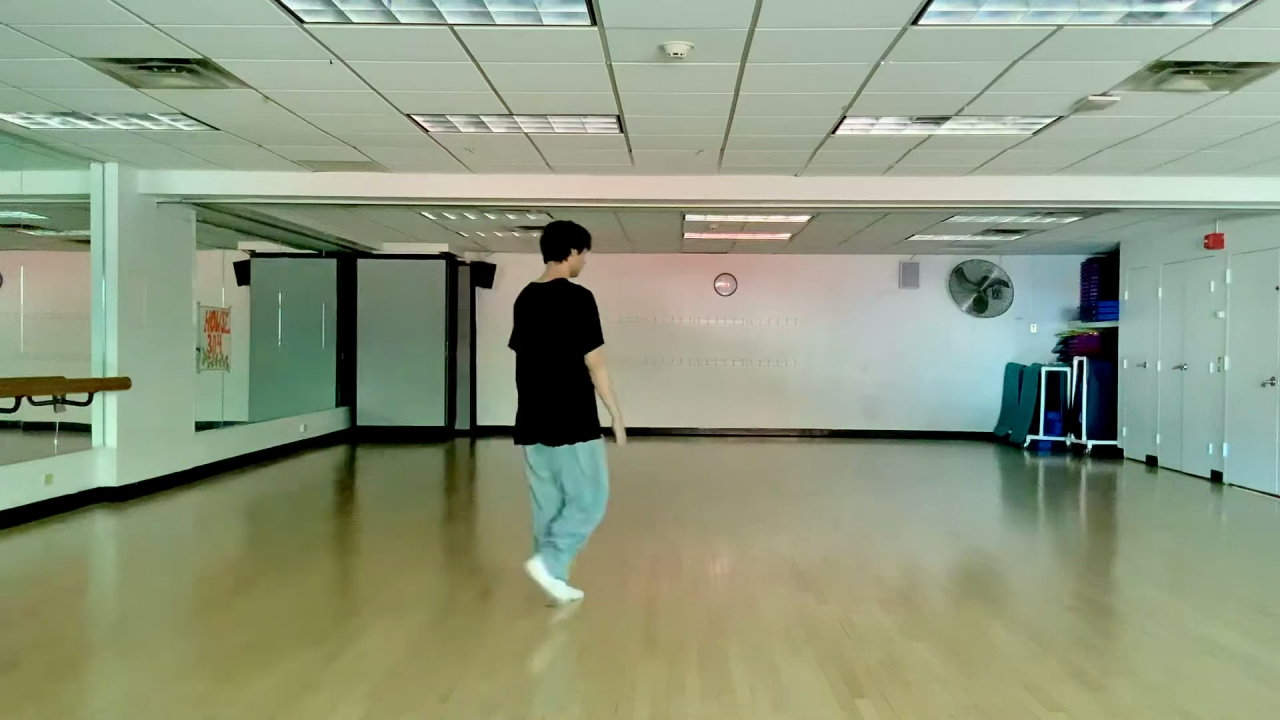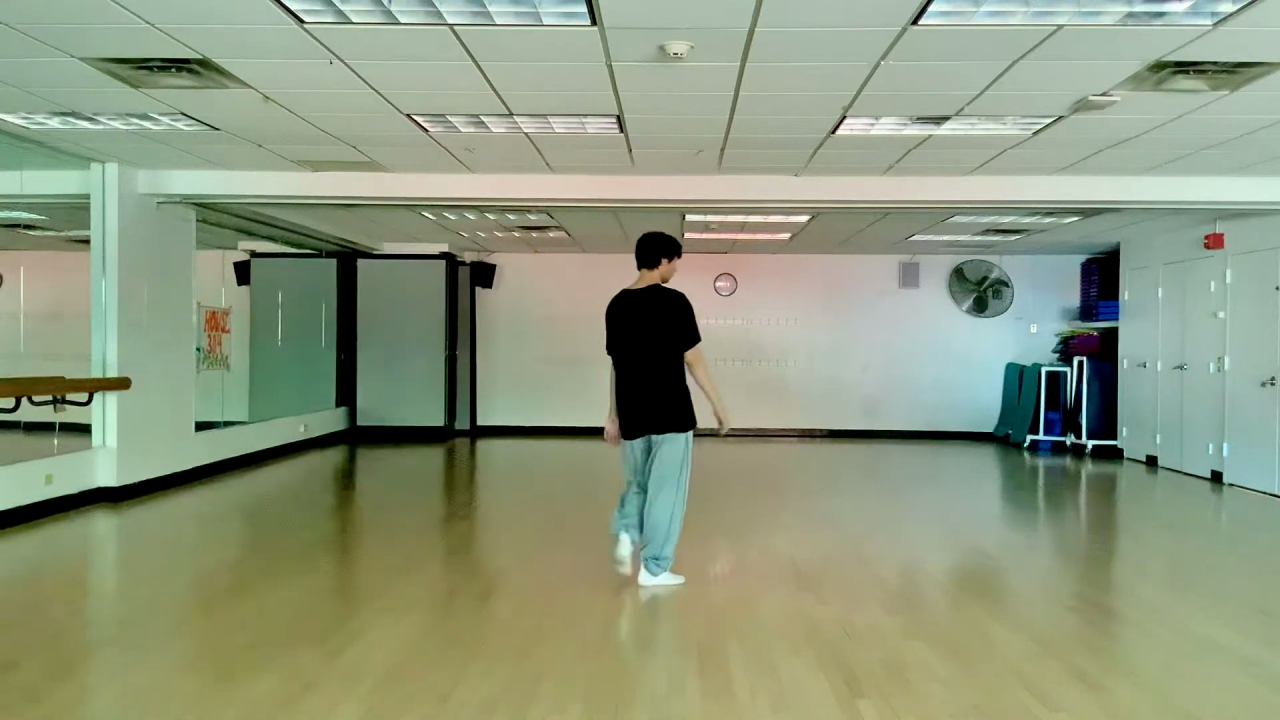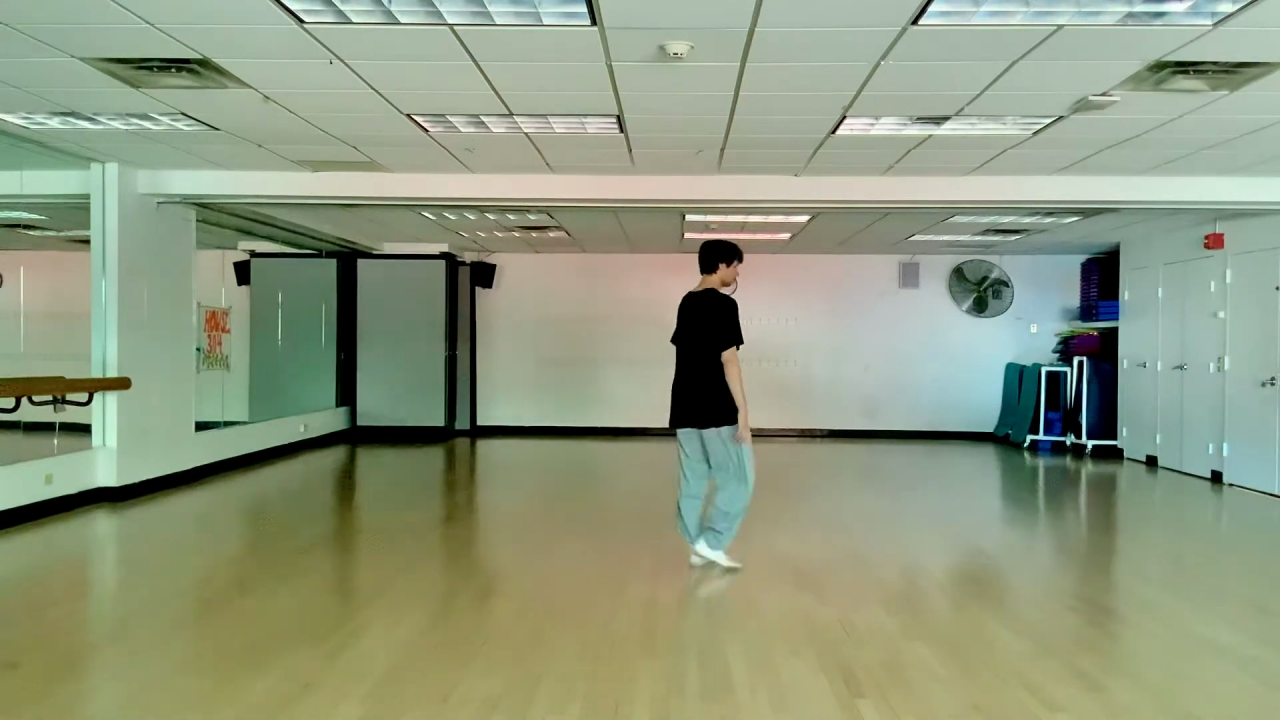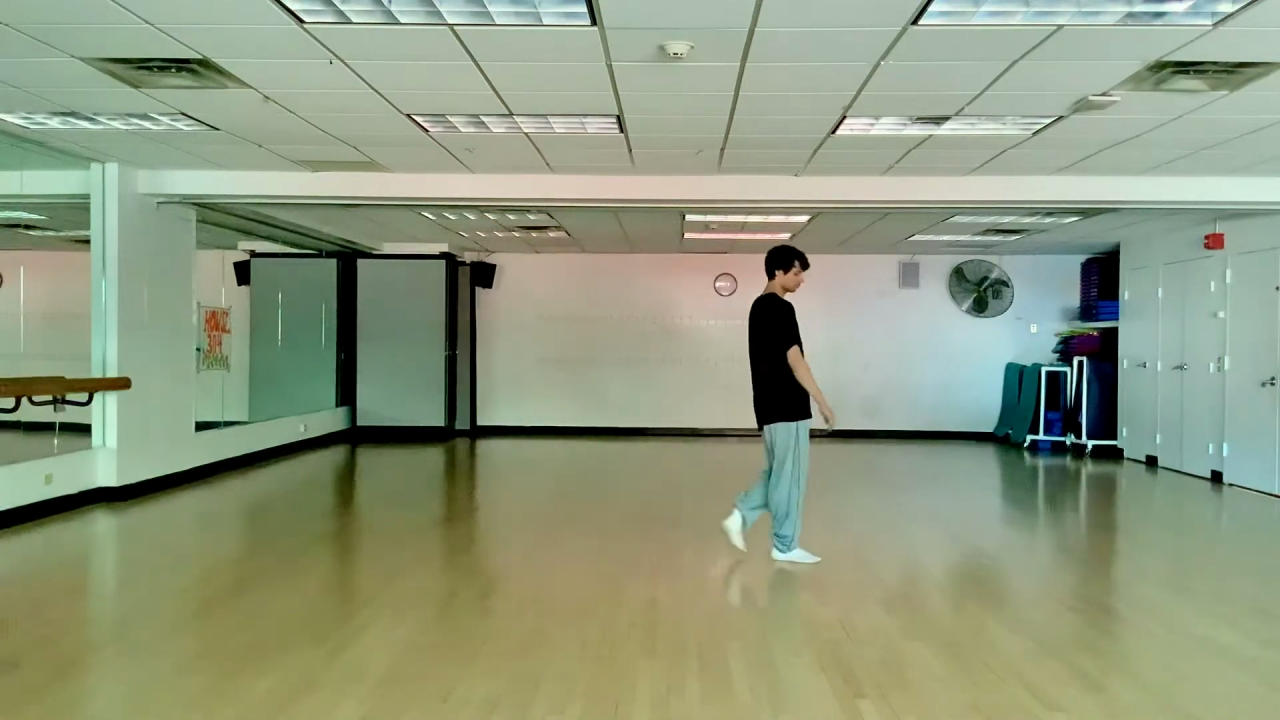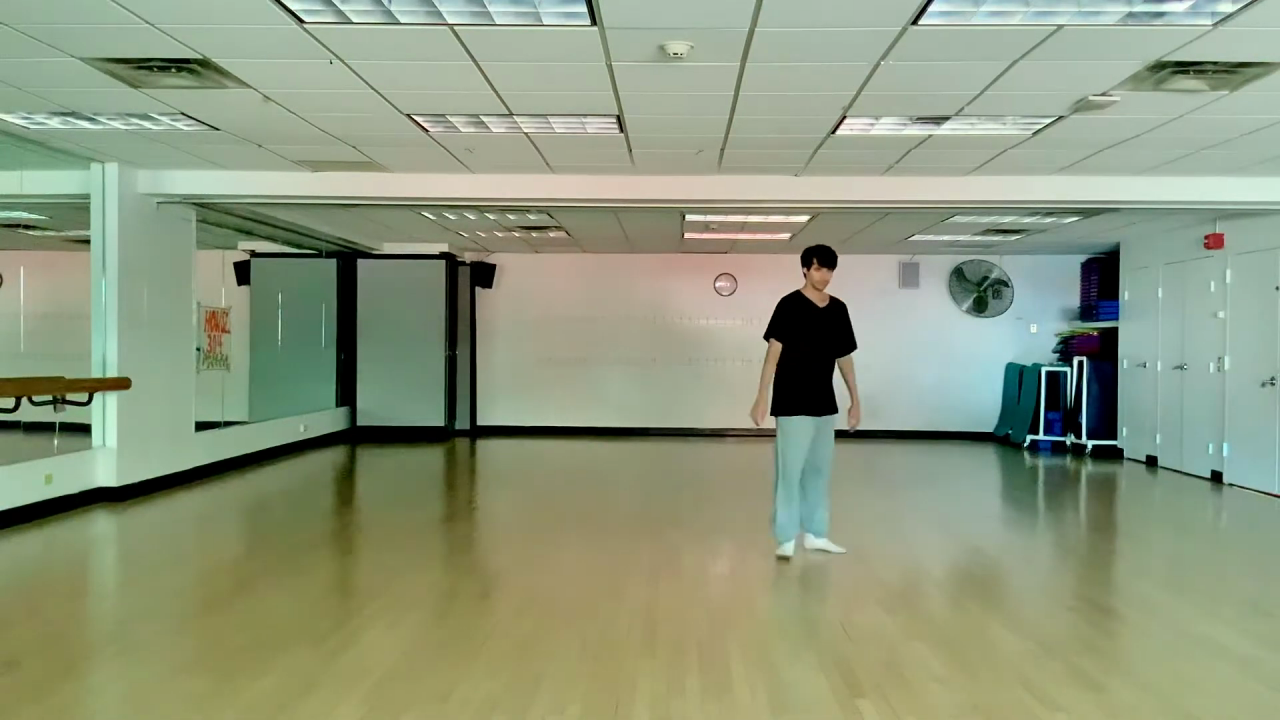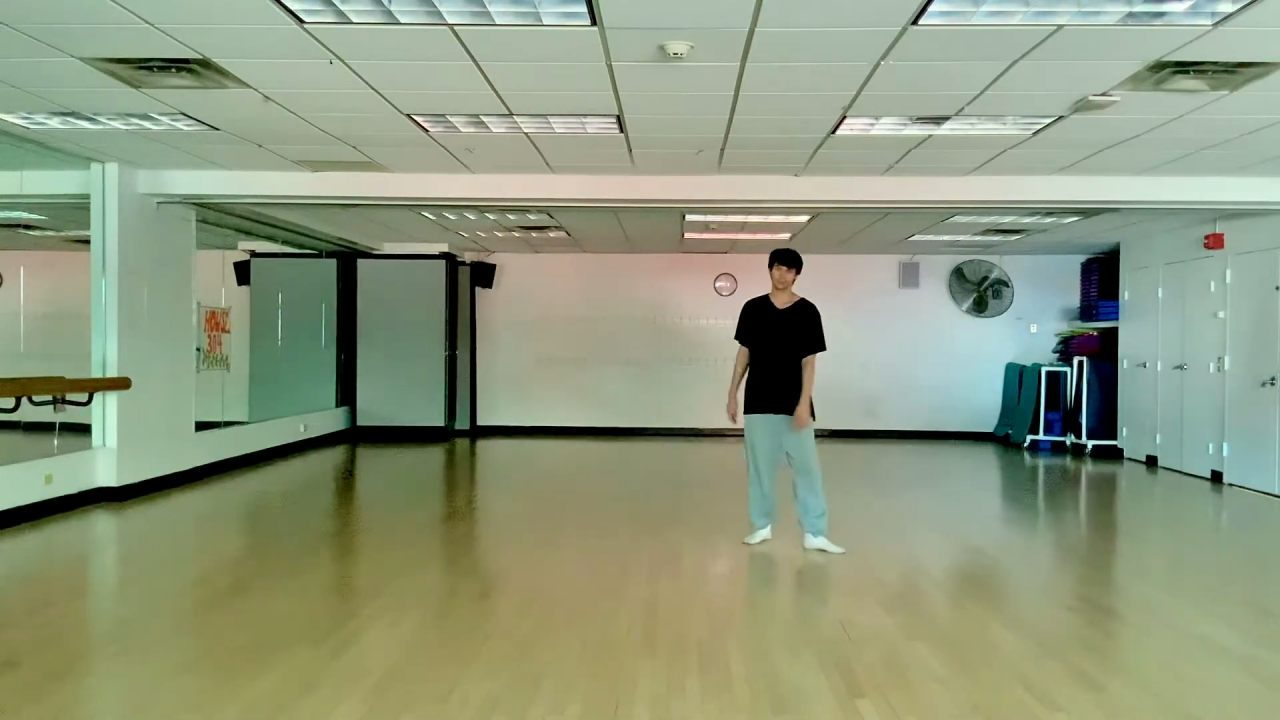
dt=0.7s
person 1, frame 1
left shoulder: (524, 299)
right shoulder: (577, 298)
right elbow: (594, 363)
right wrist: (616, 414)
left hip: (533, 420)
right hip: (572, 419)
left knee: (548, 501)
right knee: (591, 496)
left ankle: (557, 580)
right ankle: (548, 561)
person 1, frame 2
left shoulder: (617, 304)
right shoulder: (673, 302)
left elbow: (616, 363)
right elbow: (693, 360)
left wrist: (613, 415)
right wrist: (718, 405)
left hip: (633, 414)
right hip: (670, 414)
left knee: (638, 484)
right knee: (667, 490)
left ankle: (624, 536)
right ankle: (654, 568)
person 1, frame 3
left shoulder: (686, 303)
right shoulder: (723, 305)
right elbow: (729, 360)
right wrist: (743, 409)
left hip: (685, 409)
right hip: (718, 410)
left knee: (692, 481)
right knee: (738, 478)
left ankle: (699, 546)
right ankle: (712, 541)
person 1, frame 4
left shoulder: (761, 306)
right shoulder: (781, 308)
right elbow: (794, 360)
right wrist: (822, 403)
left hip: (771, 405)
right hip: (786, 407)
left knee: (777, 472)
right knee: (790, 477)
left ankle: (740, 516)
right ankle: (785, 546)
person 1, frame 5
left shoulder: (839, 309)
right shoulder: (790, 305)
left elbow: (845, 358)
right elbow: (773, 352)
left wrist: (855, 400)
right wrist: (762, 397)
left hip: (825, 406)
right hip: (793, 406)
left knee: (819, 471)
right knee: (790, 470)
left ankle: (814, 533)
right ankle: (785, 536)
person 1, frame 6
left shoulder: (808, 312)
right shoulder: (753, 308)
left elbow: (809, 360)
right elbow: (744, 353)
left wrist: (804, 402)
right wrist: (732, 393)
left hip: (794, 404)
right hip: (758, 403)
left knee: (807, 467)
right knee: (759, 467)
left ankle: (814, 533)
right ankle: (761, 525)
